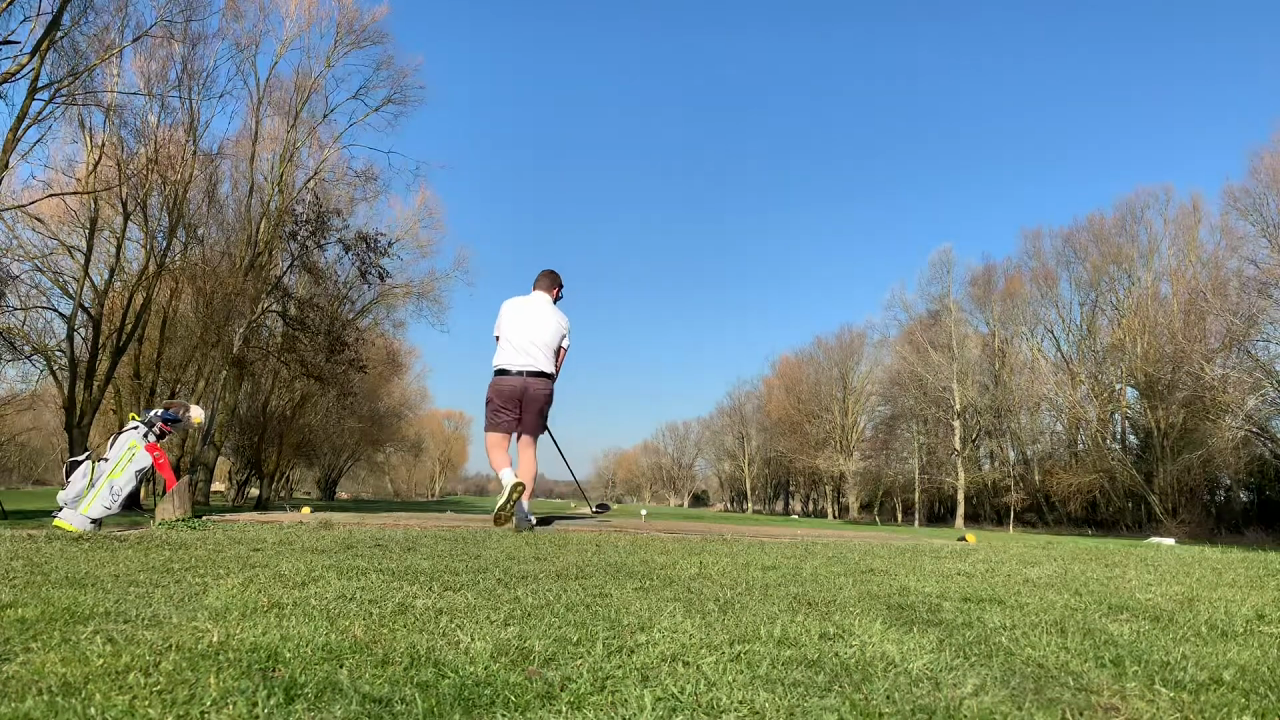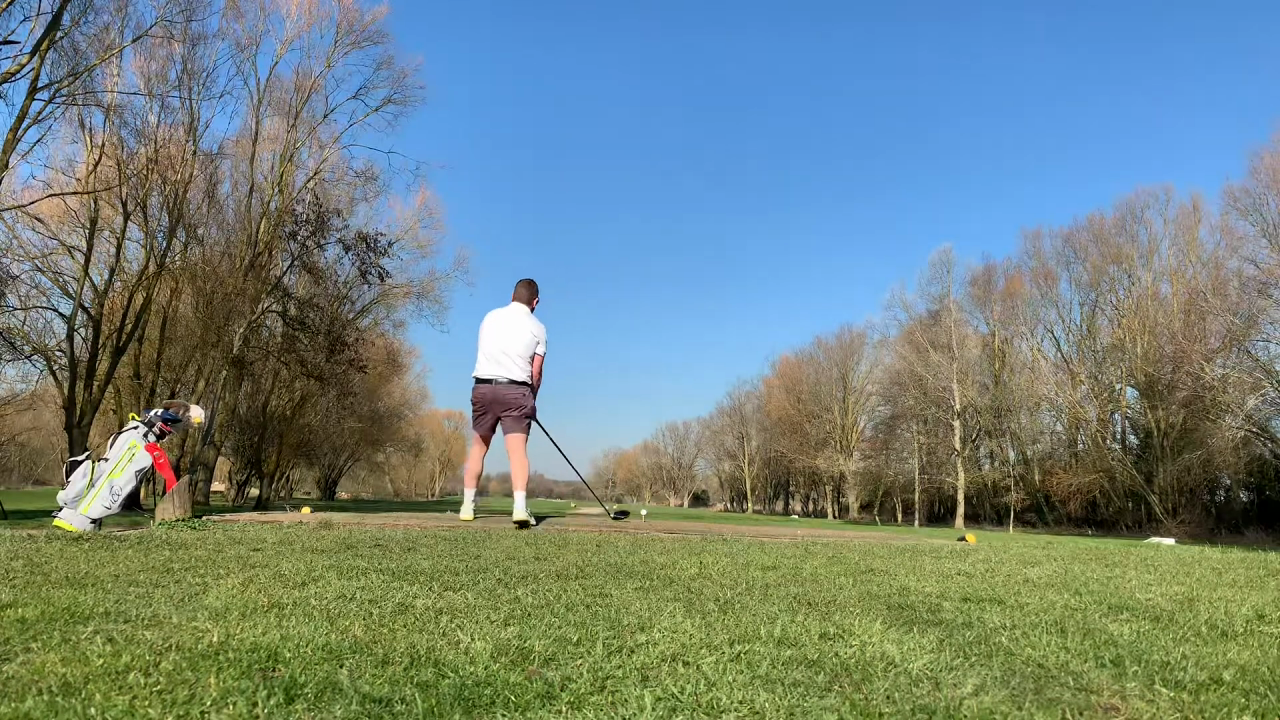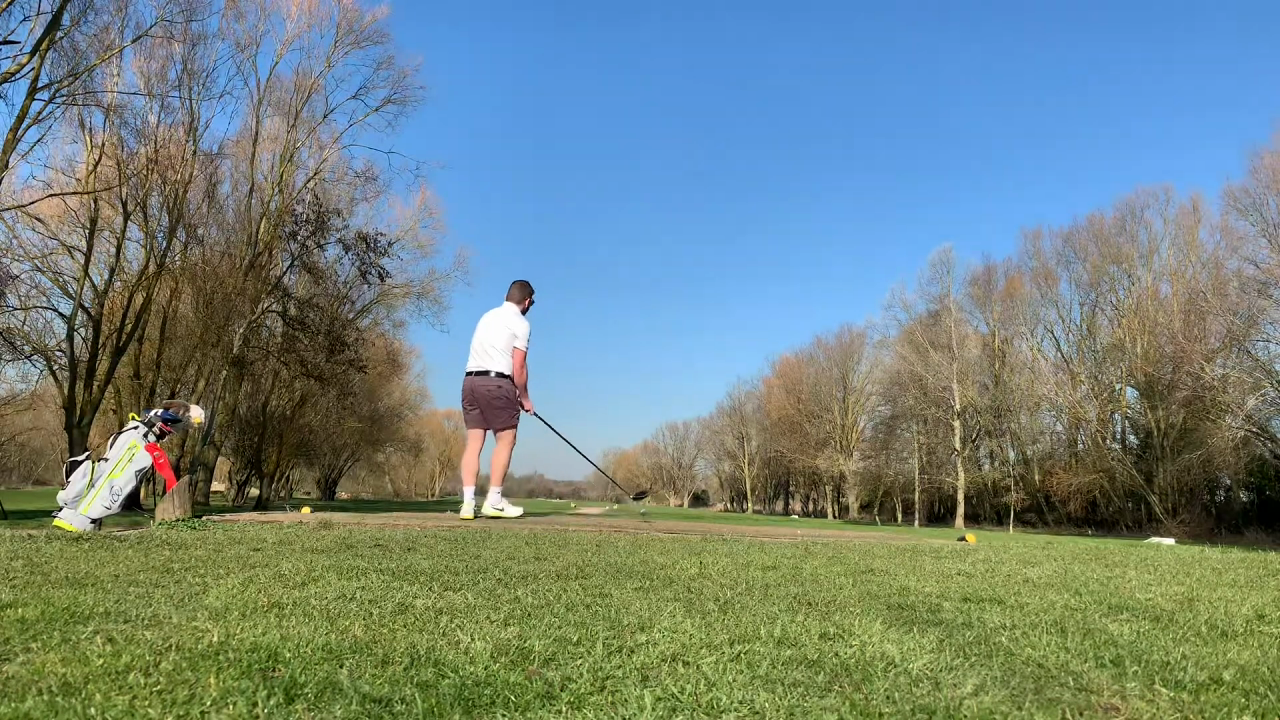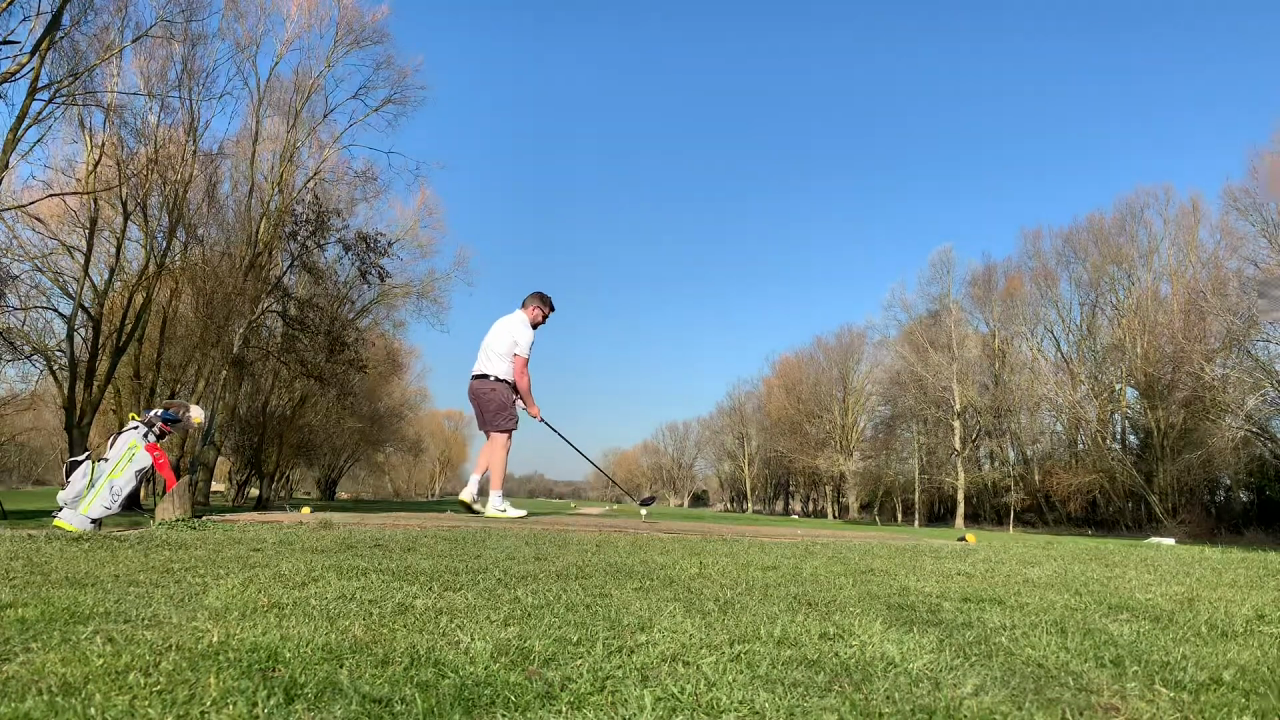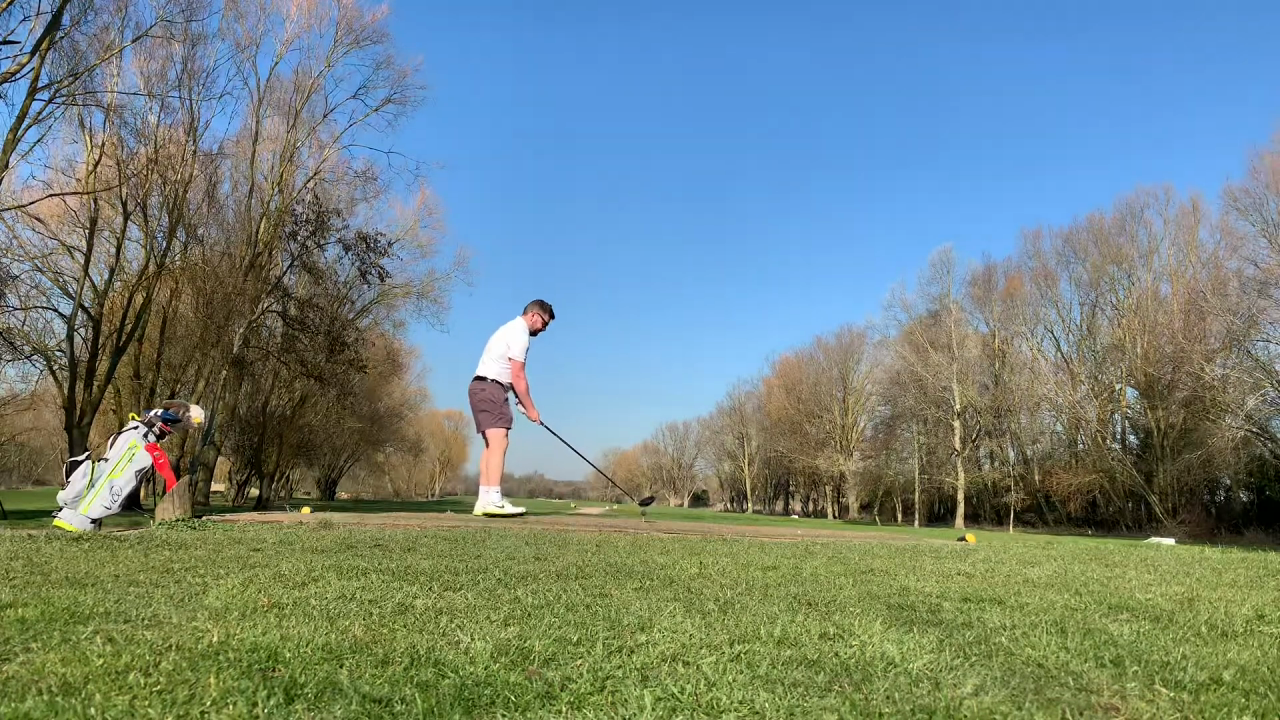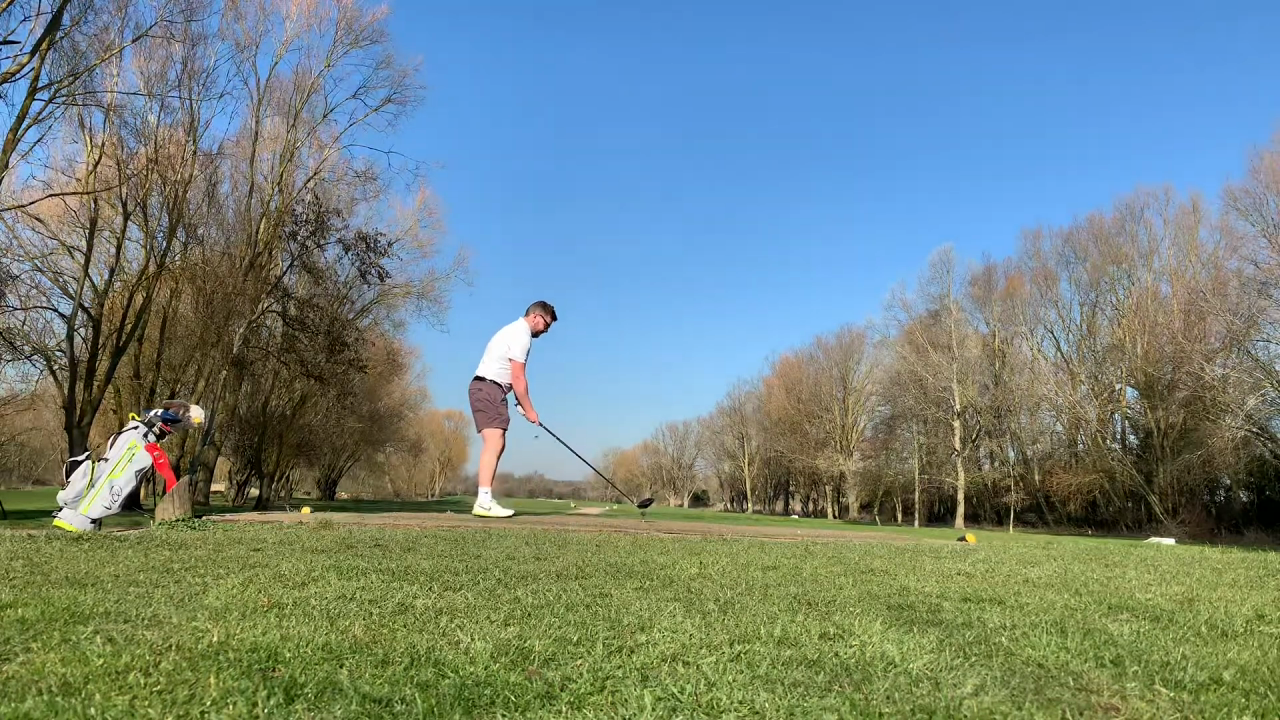
dt=0.4s
person 1, frame 1
left shoulder: (508, 305)
right shoulder: (560, 319)
right elbow: (557, 364)
left hip: (505, 381)
right hip: (540, 384)
left knee: (496, 446)
right knee: (527, 450)
left ankle: (510, 482)
right ankle: (521, 513)
person 1, frame 2
left shoulder: (490, 317)
right shoulder: (537, 328)
right elbow: (536, 372)
right wrist: (530, 399)
left hip: (483, 388)
right hip: (515, 390)
left knee: (479, 448)
right knee: (517, 452)
left ankle: (468, 505)
right ankle: (520, 506)
person 1, frame 3
left shoulder: (488, 316)
right shoulder: (520, 323)
right elbow: (518, 367)
left wrist: (514, 393)
right wrist: (524, 398)
left hip: (471, 381)
right hip: (496, 384)
left knee: (473, 443)
right knee: (505, 441)
left ankle: (468, 503)
right ankle: (494, 501)
person 1, frame 4
left shoulder: (506, 321)
right shoulder: (524, 330)
right elbow: (520, 373)
left wrist: (518, 396)
right wrist: (531, 405)
left hip: (478, 384)
right hip: (495, 387)
left knee: (493, 441)
right knee: (501, 444)
left ankle: (471, 489)
right ankle: (495, 504)
person 1, frame 5
left shoulder: (512, 329)
right shoulder: (520, 335)
right elbow: (518, 377)
left wrist: (521, 401)
right wrist: (531, 408)
left hip: (482, 388)
right hip: (489, 389)
left knee: (491, 445)
right knee: (499, 442)
left ankle: (483, 501)
right ankle: (494, 499)
person 1, frame 6
left shoulder: (515, 330)
right shoulder: (521, 335)
right elbow: (518, 378)
left wrist: (522, 405)
right wrist: (529, 410)
left hip: (486, 389)
right hip: (488, 389)
left knee: (496, 444)
right knee: (494, 442)
left ankle: (483, 499)
right ankle: (484, 502)
